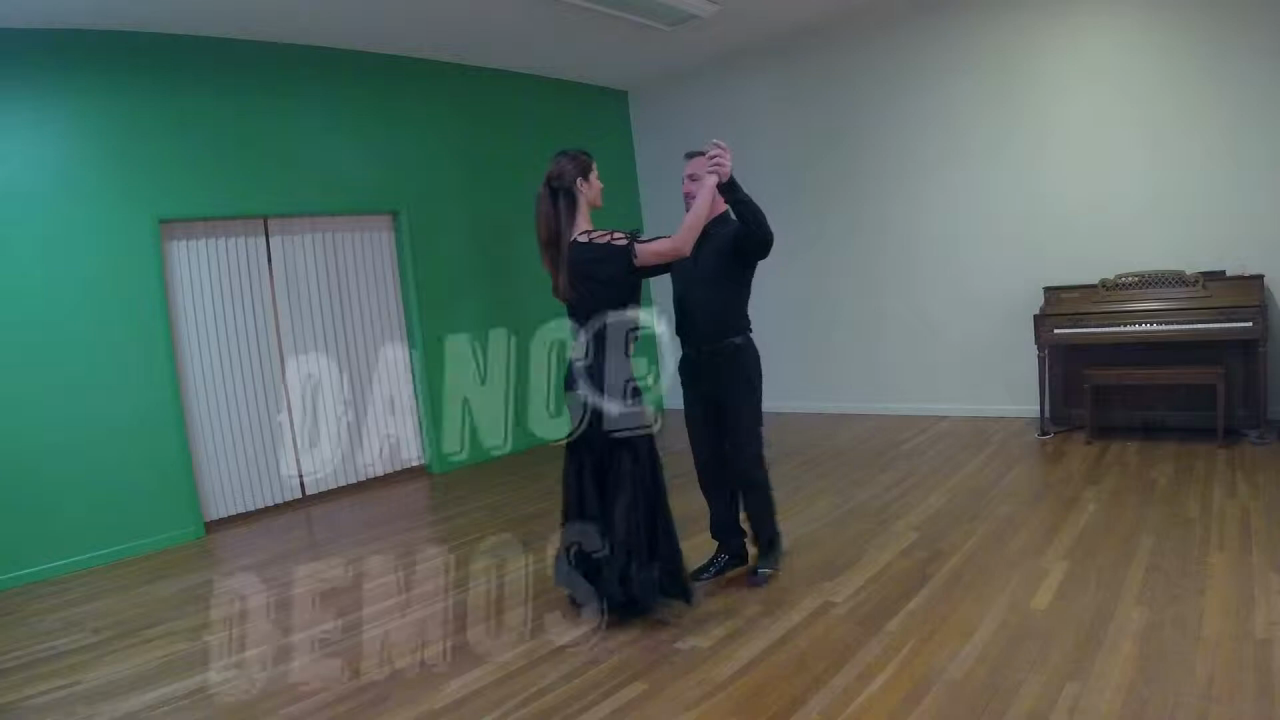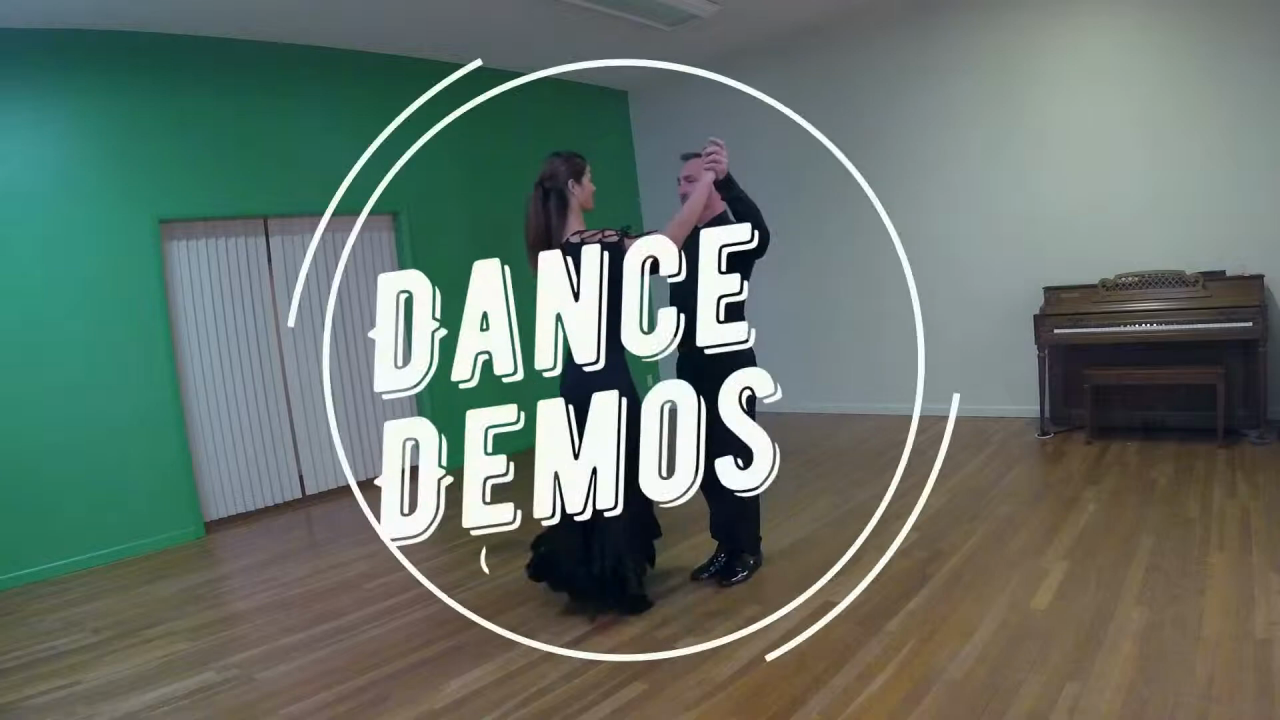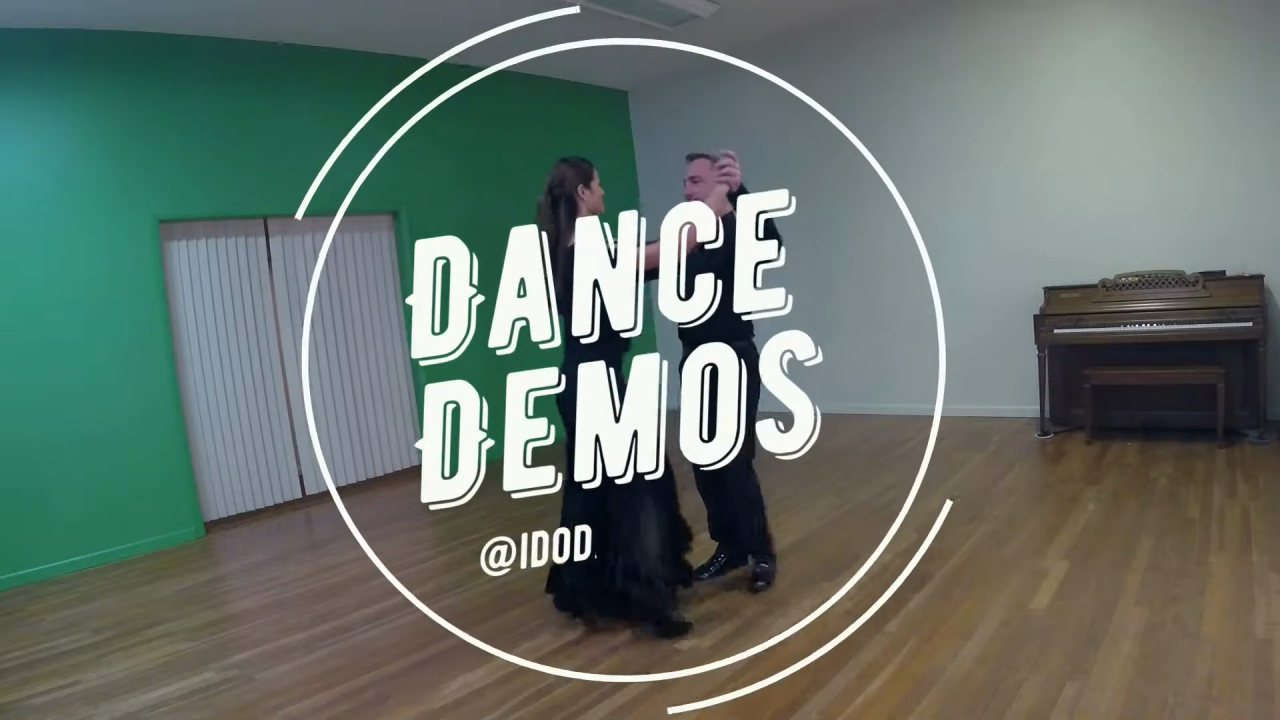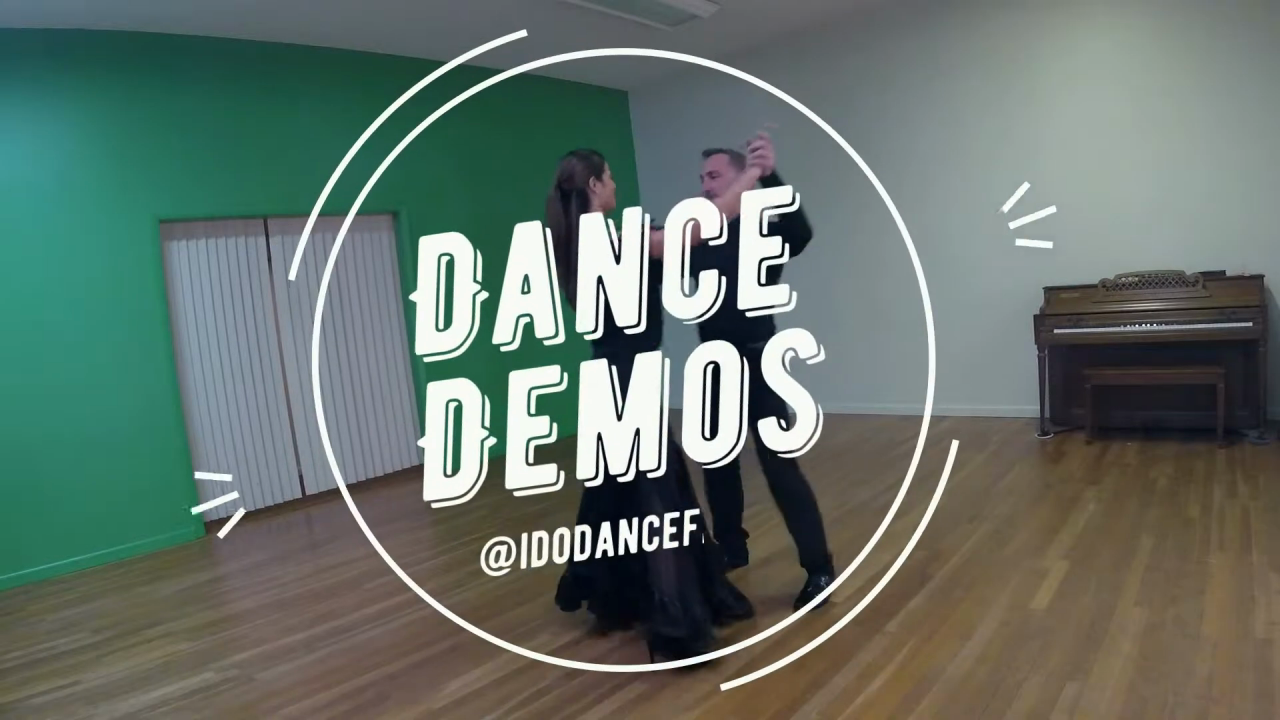
dt=0.3s
person 1, frame 1
left shoulder: (567, 248)
right shoulder: (602, 247)
left elbow: (639, 256)
right elbow: (681, 245)
right wrist: (708, 186)
left hip: (582, 374)
right hip: (608, 375)
left knee: (593, 480)
right knee: (626, 480)
left ankle: (593, 579)
right ankle: (624, 587)
person 1, frame 2
left shoulder: (558, 249)
right shoulder: (593, 247)
right elbow: (671, 238)
right wrist: (705, 183)
left hip: (577, 373)
right hip: (602, 376)
right knee: (620, 478)
left ankle: (584, 574)
right ankle: (616, 583)
person 1, frame 3
left shoulder: (564, 253)
left elbow: (633, 264)
right elbow: (680, 244)
right wrist: (721, 194)
left hip: (575, 381)
left knee: (592, 487)
right knee: (641, 483)
left ankle: (588, 591)
right ankle: (647, 597)
person 1, frame 4
left shoulder: (582, 251)
right elbow: (704, 224)
right wrist: (752, 176)
right hip: (627, 387)
left knee: (613, 496)
right knee: (658, 500)
left ankle: (611, 598)
right ankle: (676, 628)
person 2, frame 1
left shoulder: (737, 235)
left elbow: (763, 236)
left wrist: (729, 183)
left hip: (734, 360)
right hip: (694, 363)
left knee: (745, 459)
right knee: (708, 462)
left ankle: (767, 547)
right ankle: (730, 546)
person 2, frame 2
right shoulder: (682, 242)
left elbow: (759, 232)
left wrist: (727, 180)
left hip: (731, 362)
right hip: (691, 364)
left knee: (737, 460)
right knee: (708, 462)
left ankle: (748, 550)
right ankle: (727, 547)
person 2, frame 3
left shoulder: (738, 237)
left elbow: (770, 238)
left wrist: (739, 190)
left hip: (733, 363)
left knee: (734, 462)
right knee: (705, 463)
left ankle: (762, 552)
right ankle: (729, 547)
person 2, frame 4
left shoulder: (765, 232)
right shoulder: (704, 243)
left elbow: (800, 232)
left wrist: (769, 177)
left hip: (758, 366)
left knee: (779, 469)
right knee: (716, 466)
left ankle: (819, 569)
right ankle: (731, 548)
